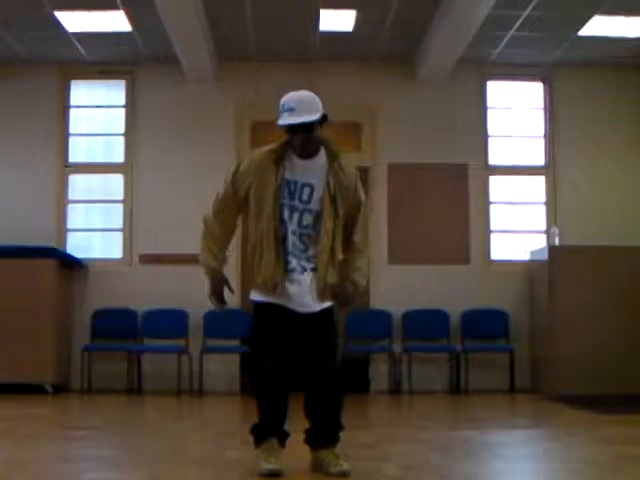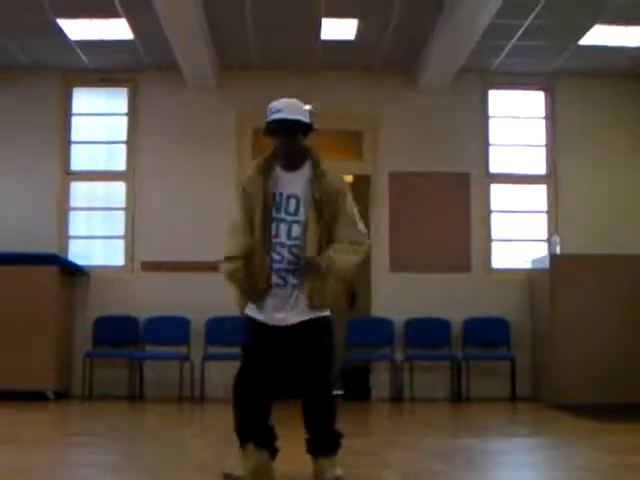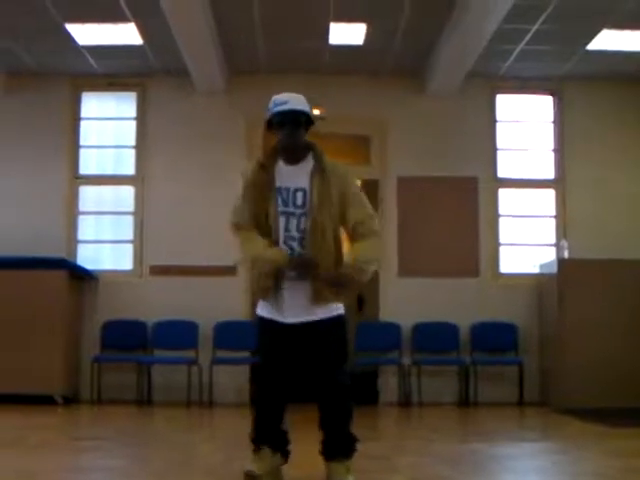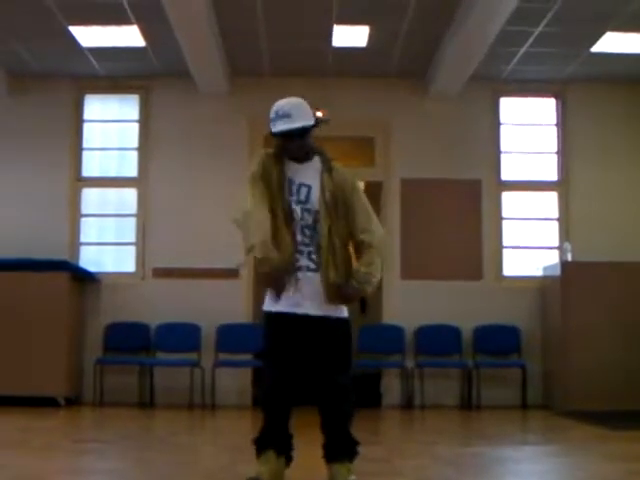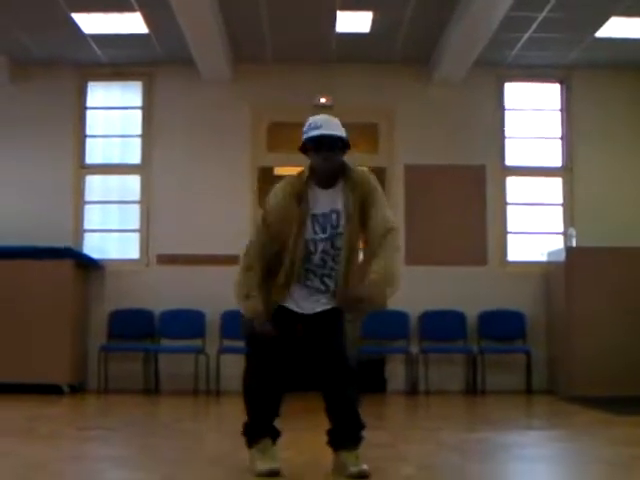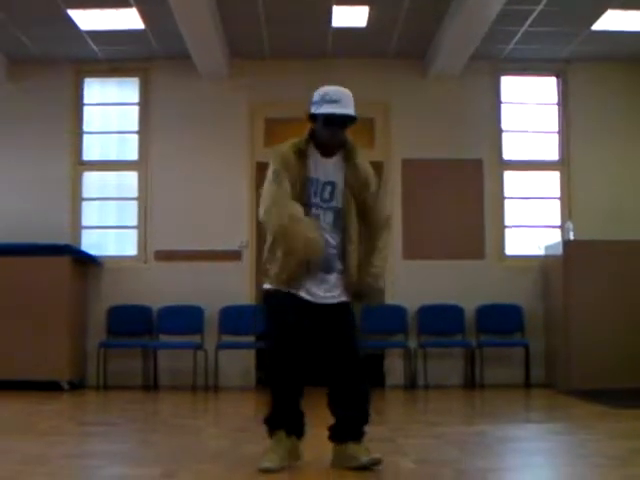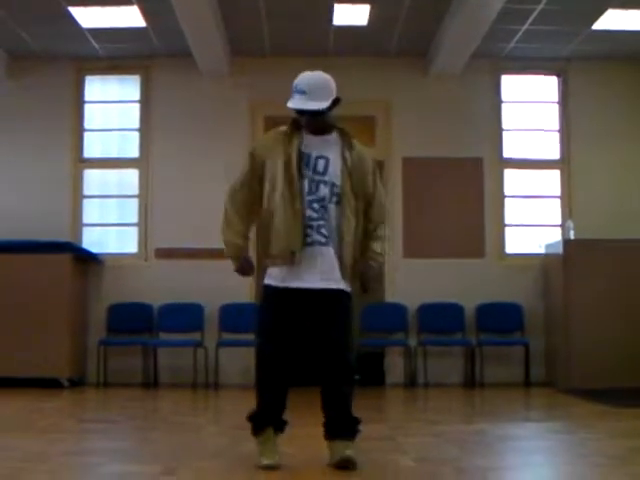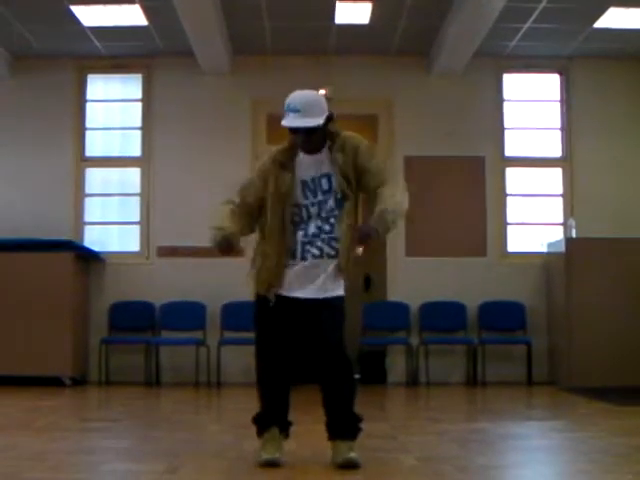
dt=0.3s
person 1, frame 1
left shoulder: (342, 173)
right shoulder: (259, 166)
left elbow: (356, 232)
right elbow: (222, 214)
left wrist: (354, 279)
right wrist: (214, 269)
left hip: (319, 297)
right hip: (271, 294)
left knee: (325, 377)
right knee: (270, 375)
left ankle: (324, 448)
right ankle: (270, 447)
person 1, frame 2
left shoulder: (329, 183)
right shoulder: (254, 180)
left elbow: (355, 238)
right elbow: (240, 233)
left wrist: (326, 263)
right wrist: (235, 269)
left hip: (311, 309)
right hip: (263, 309)
left knee: (318, 388)
right knee: (250, 386)
person 1, frame 3
left shoulder: (334, 176)
right shoulder: (258, 177)
left elbow: (367, 228)
right elbow: (244, 231)
left wrist: (356, 272)
right wrist: (278, 258)
left hip: (324, 305)
right hip: (275, 306)
left knee: (334, 388)
right knee: (268, 388)
person 1, frame 4
left shoulder: (339, 178)
right shoulder: (266, 168)
left elbow: (368, 233)
right elbow: (252, 218)
left wrist: (362, 281)
right wrist: (266, 258)
left hip: (330, 303)
right hip: (283, 302)
left knee: (335, 389)
right knee: (277, 388)
person 1, frame 5
left shoulder: (363, 185)
right shoulder: (285, 195)
left elbow: (384, 239)
right elbow: (256, 255)
left wrist: (372, 290)
right wrist: (253, 311)
left hip: (328, 303)
right hip: (280, 301)
left knee: (339, 375)
right knee: (262, 375)
left ankle: (346, 450)
right ankle: (262, 446)
person 1, frame 6
left shoulder: (359, 170)
right shoulder: (287, 159)
left elbow: (376, 227)
right elbow: (276, 211)
left wrist: (371, 277)
right wrist: (312, 246)
left hip: (336, 291)
right hip: (287, 285)
left knee: (348, 367)
right knee: (284, 364)
left ankle: (348, 443)
right ankle: (283, 440)
person 1, frame 7
left shoulder: (356, 156)
right shoulder: (274, 145)
left elbow: (373, 213)
right elbow: (242, 196)
left wrist: (370, 259)
right wrist: (236, 246)
left hip: (334, 279)
right hip: (283, 276)
left knee: (337, 361)
right knee: (273, 361)
left ankle: (340, 439)
right ankle: (268, 436)
person 1, frame 8
left shoulder: (352, 151)
right shoulder: (275, 165)
left elbow: (390, 187)
right elbow: (243, 205)
left wrist: (380, 219)
right wrist: (227, 231)
left hip: (328, 285)
right hip: (277, 285)
left knee: (334, 361)
right knee: (272, 364)
left ankle: (343, 439)
right ankle: (272, 435)
